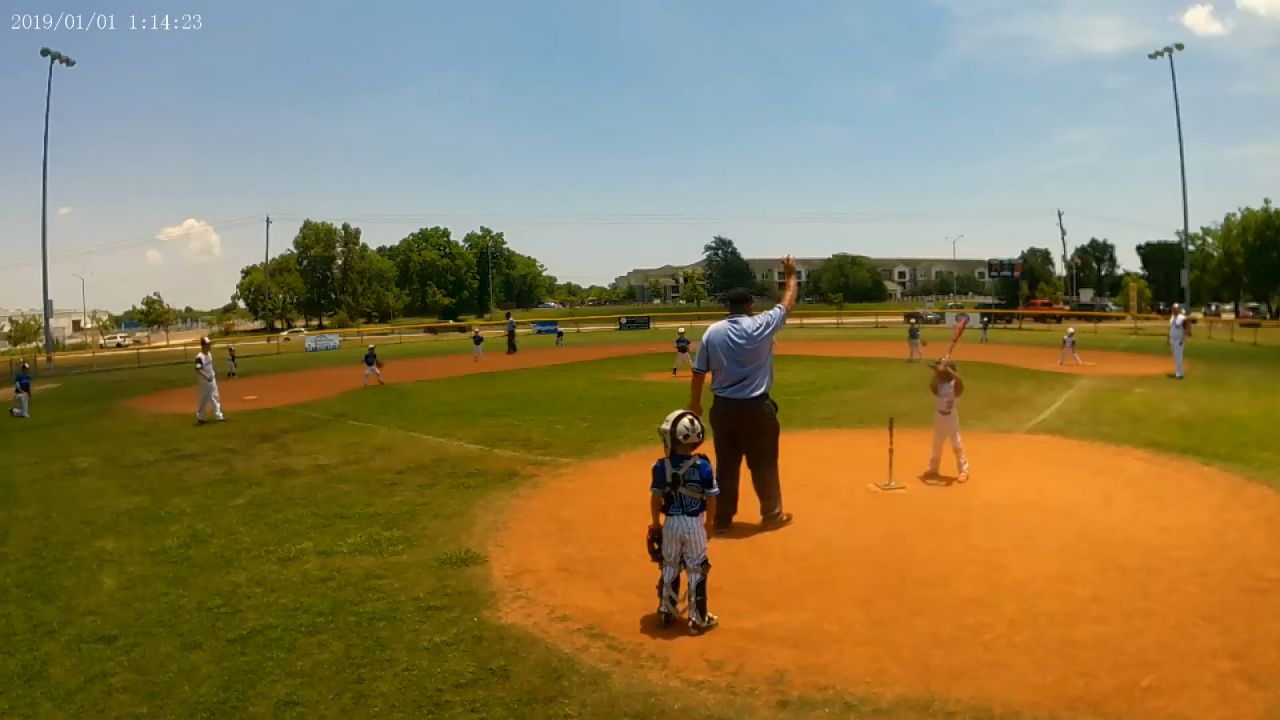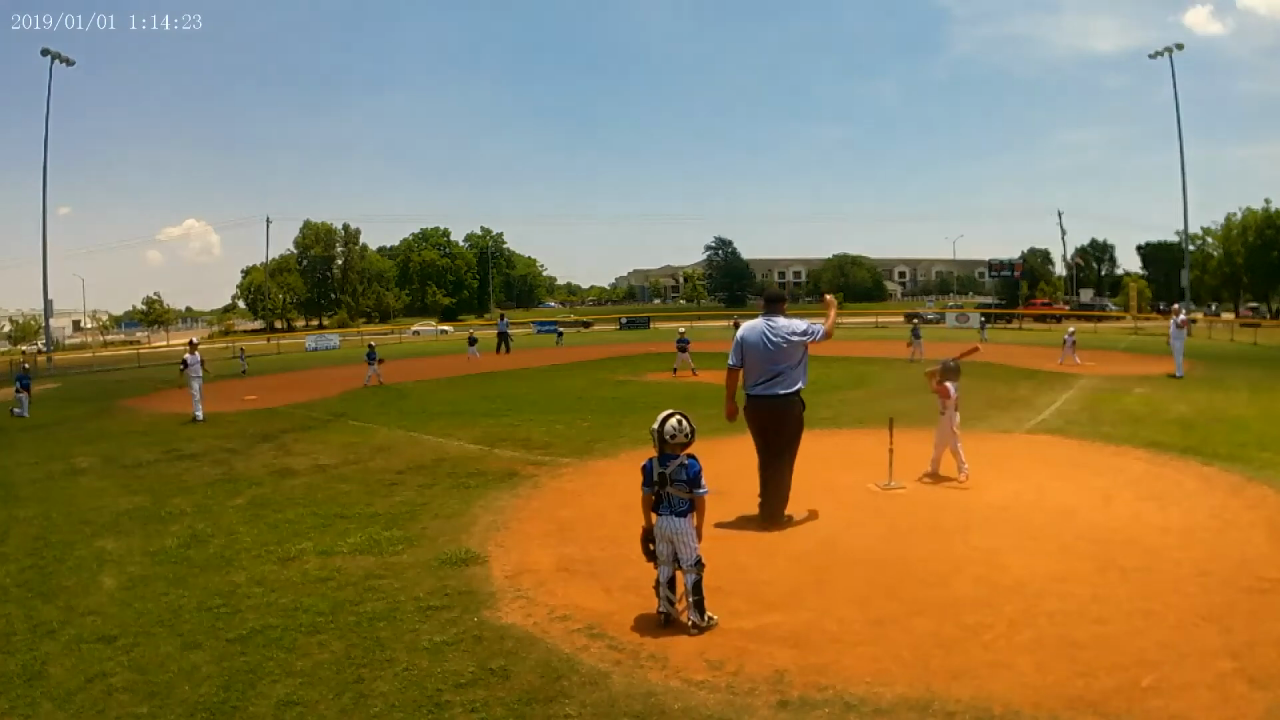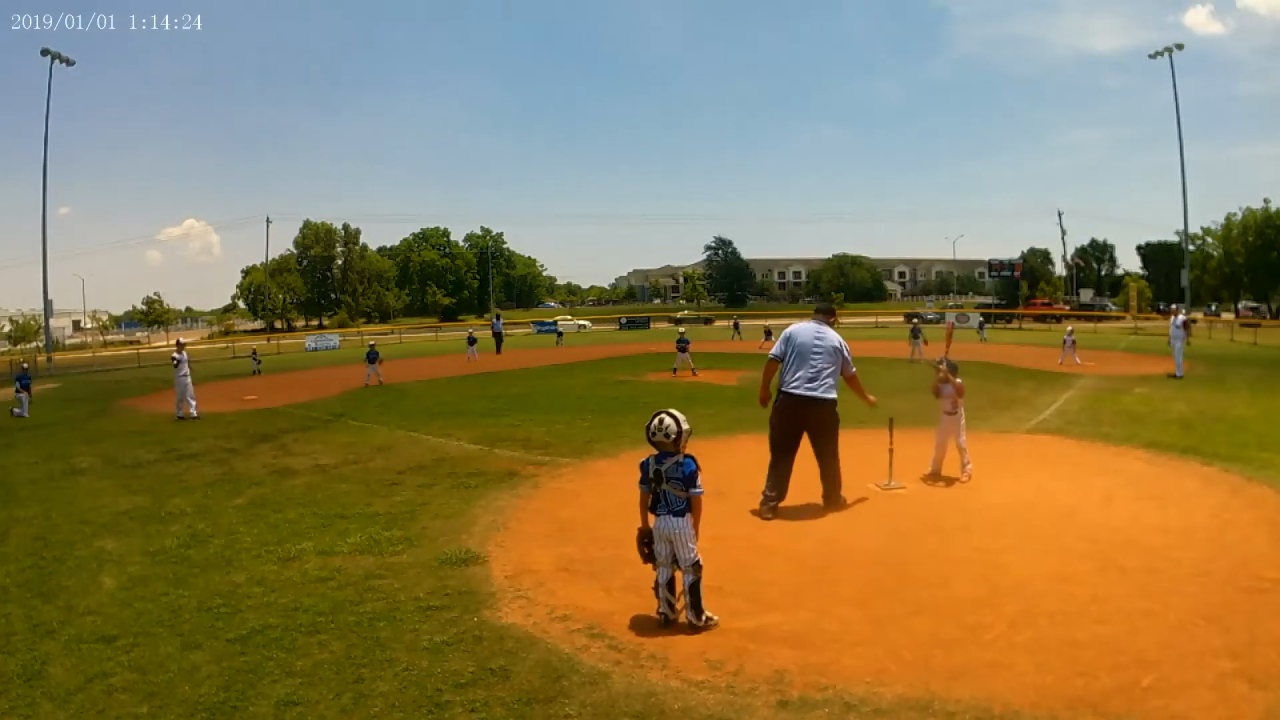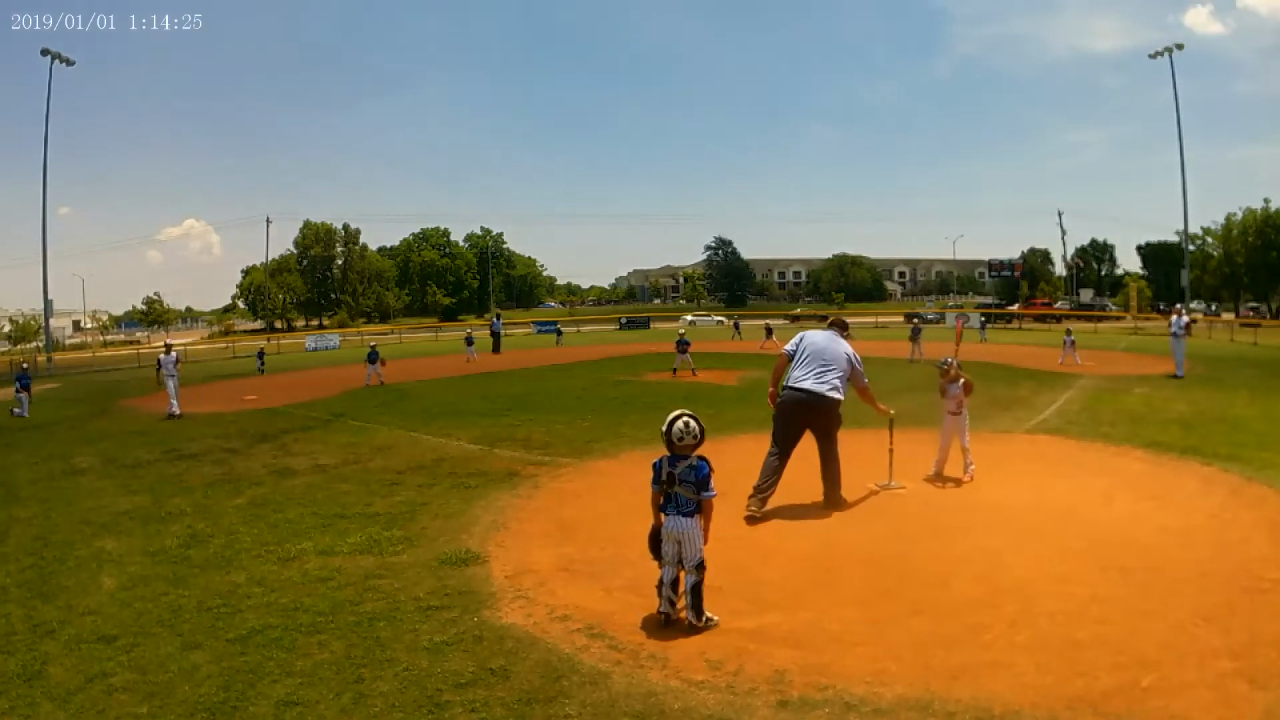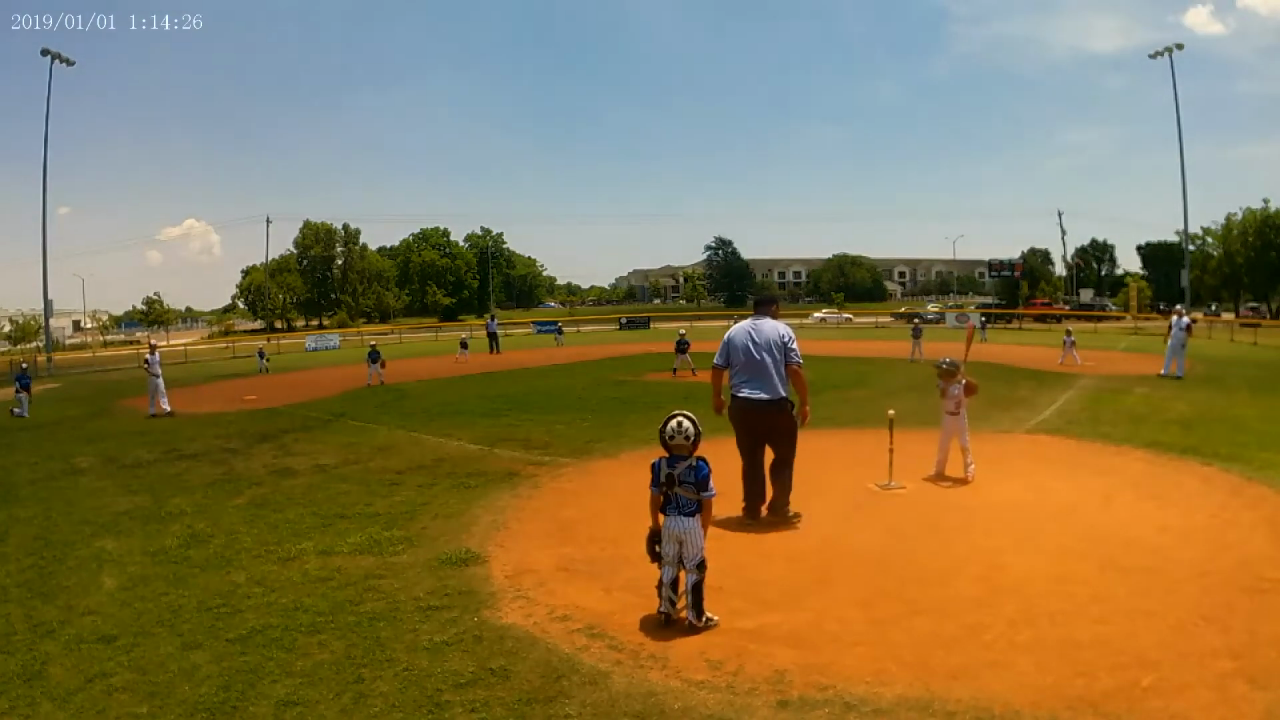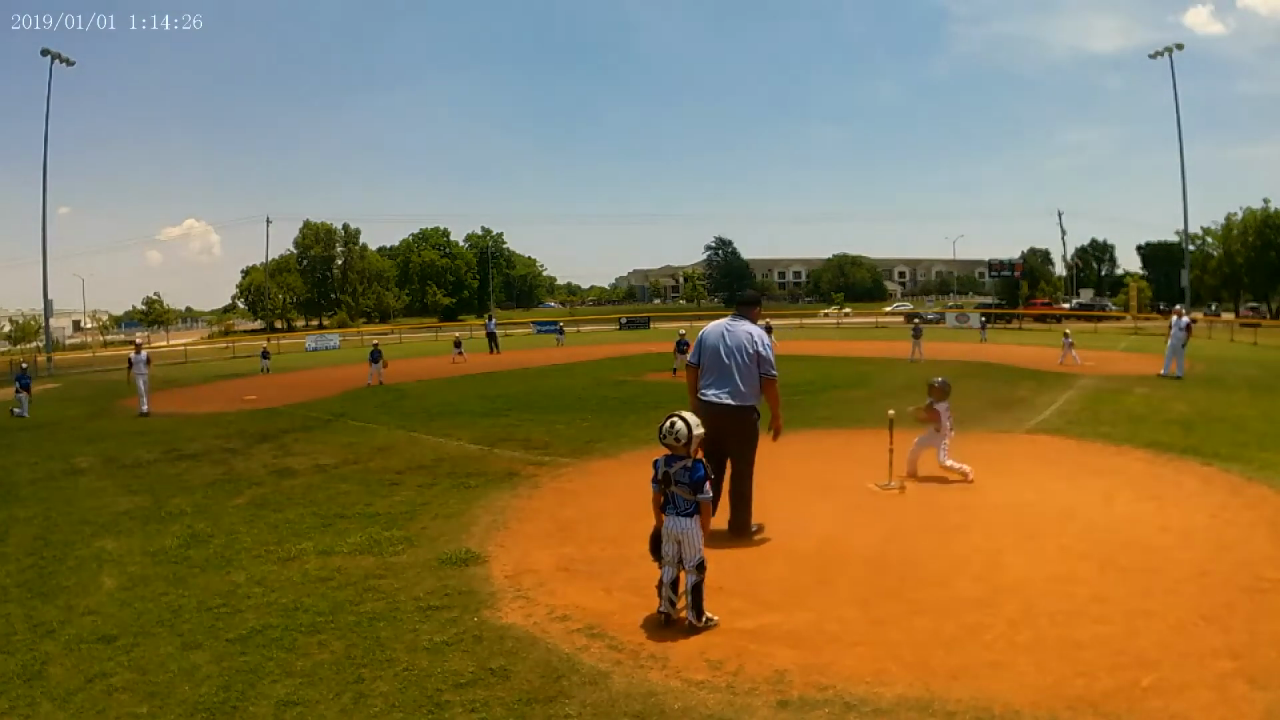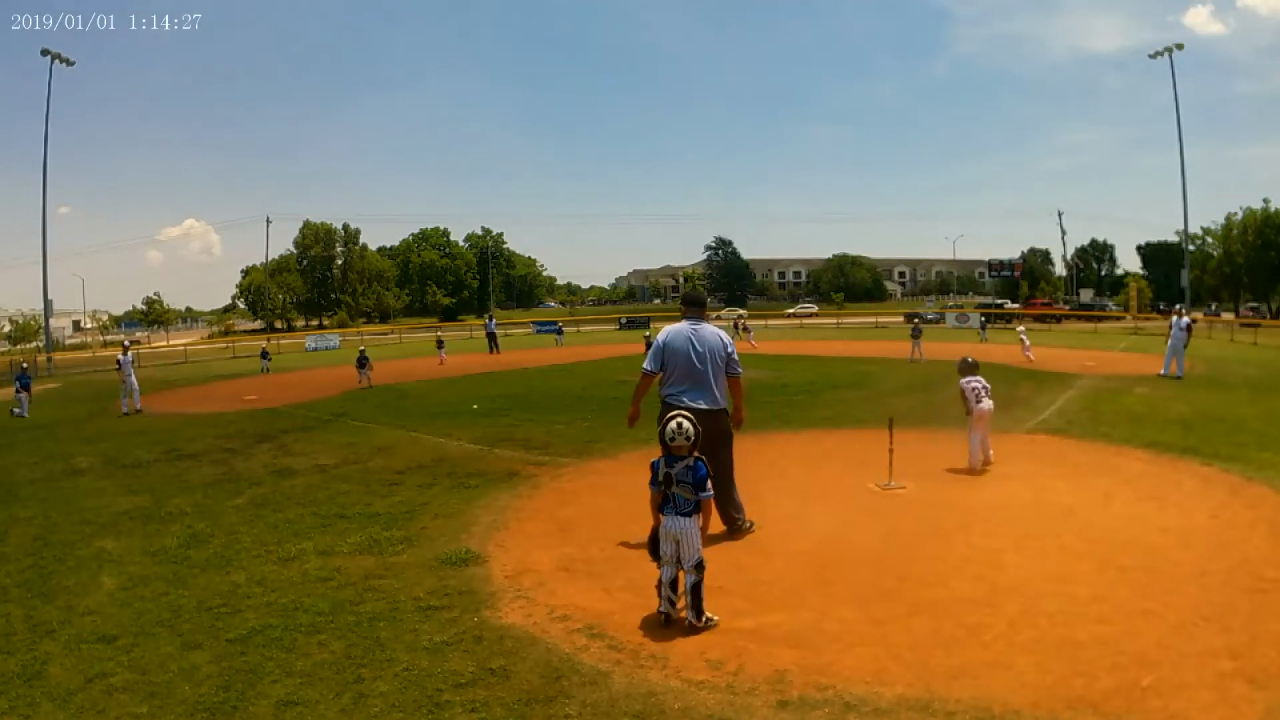
dt=0.7s
person 1, frame 1
left shoulder: (713, 332)
right shoulder: (761, 326)
left elbow: (699, 372)
right elbow: (788, 303)
left wrist: (695, 403)
right wrist: (791, 274)
left hip: (723, 407)
right hip: (756, 407)
left knee: (725, 465)
right knee: (764, 464)
left ankle: (722, 518)
right ankle: (772, 515)
person 1, frame 2
left shoulder: (746, 330)
right shoulder: (795, 328)
left elbow: (733, 369)
right elbow: (826, 331)
left wrist: (730, 402)
right wrist: (831, 307)
left hip: (755, 404)
right hip: (786, 404)
left knee: (765, 457)
right knee: (782, 460)
left ankle: (767, 508)
right ankle: (774, 515)
person 1, frame 3
left shoulder: (793, 330)
right shoulder: (837, 340)
left elbow: (772, 360)
right elbow: (850, 376)
left wrist: (764, 390)
right wrist: (866, 398)
left hip: (789, 401)
right hip: (822, 404)
left knee: (781, 454)
right knee: (827, 454)
left ankle: (769, 504)
right ankle: (833, 498)
person 1, frame 4
left shoulder: (806, 335)
right shoulder: (848, 350)
left elbow: (784, 357)
right elbow: (862, 387)
left wrist: (774, 386)
right wrist: (878, 407)
left hip: (794, 397)
right hip: (826, 403)
left knee: (779, 450)
right knee: (829, 451)
left ankle: (757, 501)
right ankle: (834, 498)
person 1, frame 5
left shoulder: (734, 331)
right shoulder: (782, 330)
left elbow: (718, 368)
right elbow: (795, 370)
left wrist: (717, 397)
right wrist: (804, 403)
left hip: (742, 405)
right hip: (775, 405)
left knee: (751, 460)
right knee: (784, 457)
left ankle: (751, 509)
right ankle: (779, 509)
person 1, frame 6
left shoulder: (709, 329)
right shoulder: (757, 336)
left elbow: (691, 368)
right elbow: (768, 381)
left wrist: (694, 399)
right wrist: (776, 415)
left hip: (707, 409)
right hip: (740, 412)
left knee: (711, 468)
right knee: (742, 471)
right ankle: (740, 526)
person 1, frame 7
left shoulder: (667, 334)
right shoulder: (720, 337)
left elbow: (648, 374)
right elbow: (734, 378)
left wrist: (635, 406)
right wrist: (739, 408)
left hip: (675, 413)
right hip: (712, 414)
right knee: (721, 471)
right ankle: (736, 523)
person 2, frame 1
left shoulder: (661, 467)
right shoulder: (703, 466)
left elbow: (656, 499)
right elbow: (711, 500)
left wrist: (655, 524)
right wrist: (707, 524)
left hip: (671, 523)
right hip: (695, 523)
left knee: (669, 567)
right knee: (697, 570)
left ankle: (666, 612)
right ankle: (698, 619)
person 2, frame 2
left shoulder: (651, 466)
right shoulder: (692, 466)
left elbow: (647, 499)
right elbow: (700, 501)
left wrist: (648, 524)
right wrist: (699, 526)
left hip: (661, 523)
right hip: (684, 523)
left knee: (664, 568)
right knee: (692, 570)
left ankle: (665, 612)
right ankle: (697, 619)
person 2, frame 3
left shoulder: (648, 464)
right shoulder: (688, 465)
left elbow: (644, 498)
right elbow: (696, 501)
left wrist: (644, 525)
right wrist: (695, 527)
left hip: (660, 523)
right hip: (682, 523)
left knee: (663, 568)
right knee: (690, 569)
left ankle: (666, 612)
right ankle: (696, 617)
person 2, frame 4
left shoulder: (661, 464)
right shoulder: (701, 467)
left elbow: (655, 497)
right elbow: (707, 504)
left wrist: (657, 521)
right wrist: (706, 529)
left hip: (669, 522)
right hip: (691, 523)
left knee: (668, 567)
right knee: (694, 570)
left ankle: (666, 611)
right ankle: (696, 617)
person 2, frame 5
left shoulder: (660, 466)
right shoulder: (700, 467)
left elbow: (654, 499)
right elbow: (707, 503)
left wrist: (655, 525)
right wrist: (705, 527)
left hip: (669, 523)
right hip: (692, 523)
left knee: (668, 567)
right knee: (695, 570)
left ankle: (666, 611)
right ankle: (696, 617)
person 2, frame 6
left shoulder: (661, 464)
right shoulder: (698, 469)
left elbow: (656, 499)
right elbow: (705, 504)
left wrist: (659, 523)
right wrist: (706, 528)
left hip: (669, 522)
right hip: (690, 524)
left knee: (668, 567)
right knee: (694, 570)
left ankle: (666, 611)
right ankle: (696, 618)
person 2, frame 7
left shoulder: (659, 465)
right shoulder: (698, 467)
left elbow: (654, 499)
right elbow: (706, 503)
left wrist: (656, 524)
right wrist: (705, 528)
left hip: (667, 523)
right hip: (689, 524)
left knee: (667, 567)
right knee: (693, 570)
left ankle: (666, 611)
right ankle: (696, 617)
